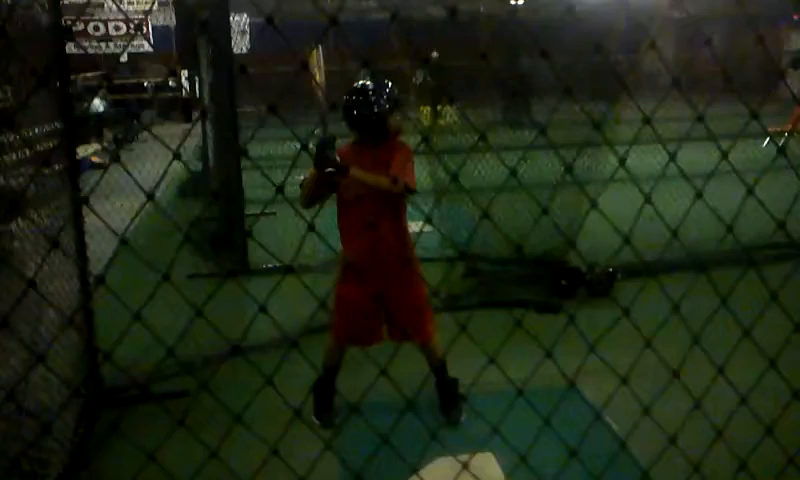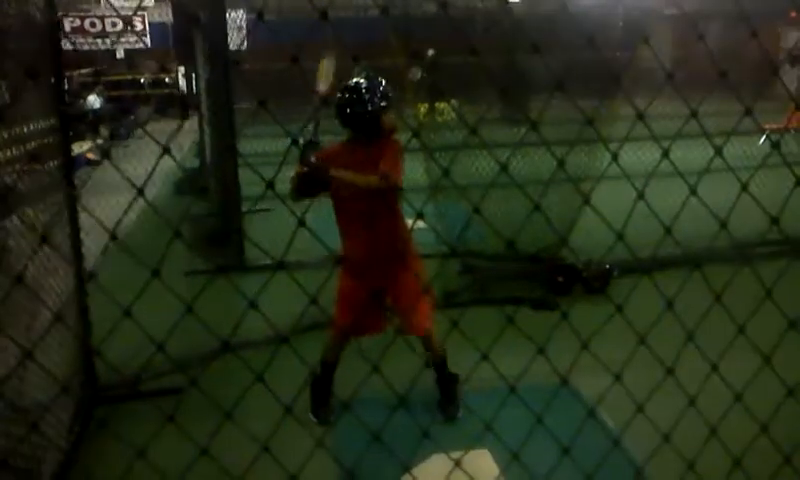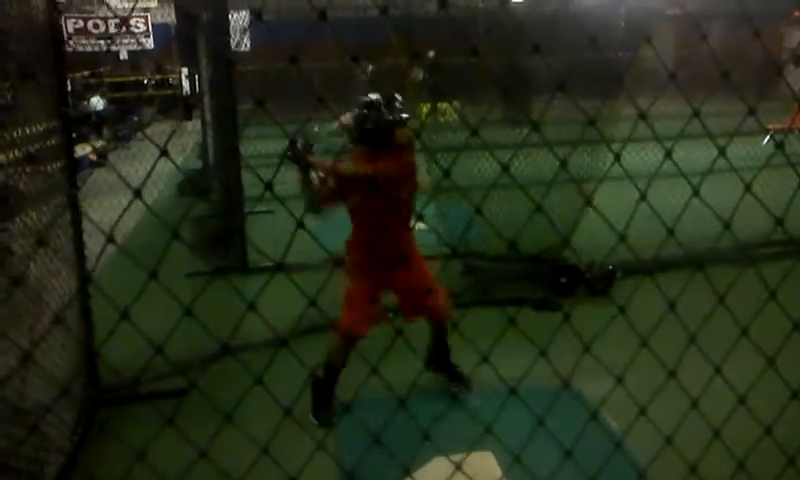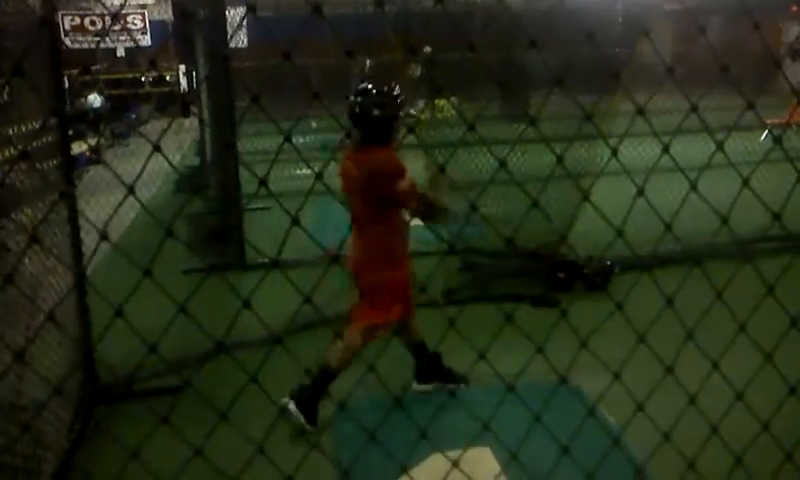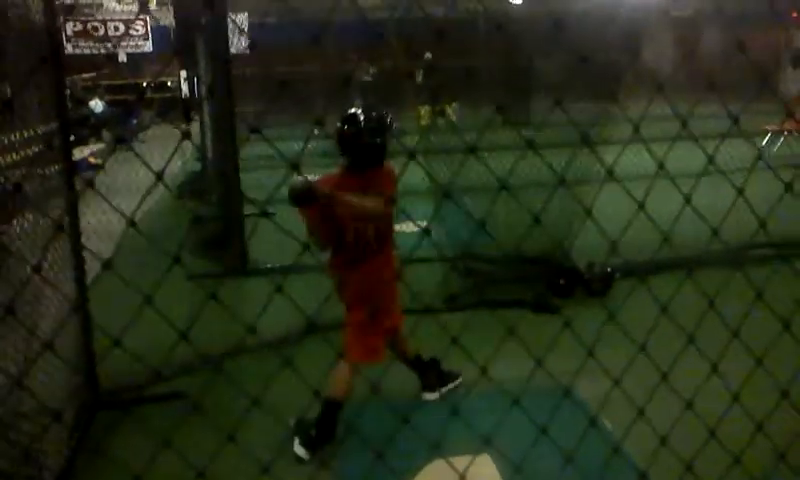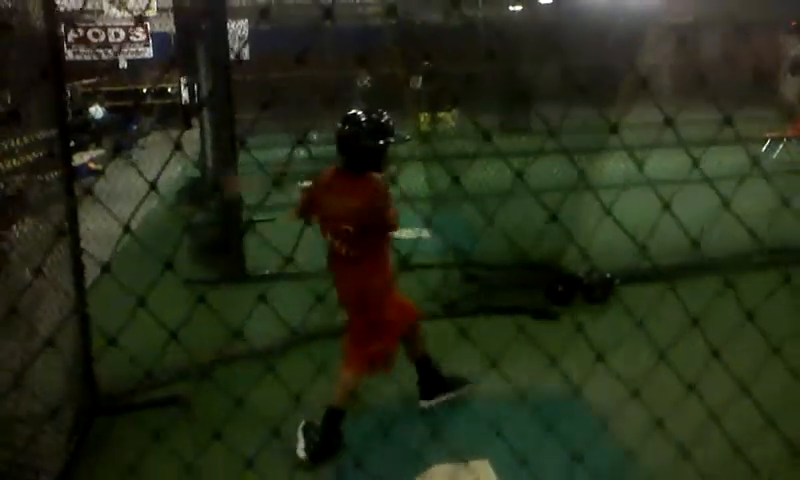
dt=0.3s
person 1, frame 1
left shoulder: (399, 150)
right shoulder: (340, 156)
left elbow: (397, 186)
right elbow: (307, 200)
left wrist: (347, 170)
right wrist: (320, 165)
left hip: (398, 262)
right hip: (358, 265)
left knee: (422, 331)
right knee: (342, 333)
left ankle: (447, 390)
right ankle: (324, 392)
person 1, frame 2
left shoulder: (390, 148)
right shoulder: (333, 154)
left elbow: (380, 184)
right elbow: (297, 192)
left wrist: (330, 172)
right wrist: (308, 164)
left hip: (397, 256)
right hip: (358, 261)
left knee: (422, 325)
right knee: (342, 329)
left ankle: (446, 384)
right ankle: (322, 388)
person 1, frame 3
left shoulder: (404, 158)
right shoulder: (359, 160)
left elbow: (360, 172)
right elbow: (317, 204)
left wrist: (318, 165)
left hip: (403, 252)
right hip: (368, 259)
left knee: (438, 309)
right knee: (351, 330)
left ankle: (439, 359)
right ankle: (323, 388)
person 1, frame 4
left shoulder: (352, 156)
right shoulder: (385, 162)
right elbow: (414, 205)
right wrist: (432, 204)
left hip: (370, 250)
right hip: (383, 256)
left knee: (400, 311)
right knee: (366, 325)
left ankle: (428, 369)
right ankle: (310, 394)
person 1, frame 5
left shoulder: (328, 188)
right shoulder: (386, 176)
left elbow: (321, 241)
left wrist: (308, 204)
left hip: (348, 274)
right hip: (377, 274)
left knee: (387, 326)
right knee: (360, 348)
left ankle: (416, 381)
right ankle: (320, 429)
person 1, frame 6
left shoulder: (324, 182)
right shoulder: (375, 188)
left elbow: (304, 213)
right elbow: (390, 224)
left hip: (347, 276)
right hip: (369, 282)
left knee: (406, 318)
right knee: (361, 356)
left ankle: (430, 382)
right ankle: (326, 434)
